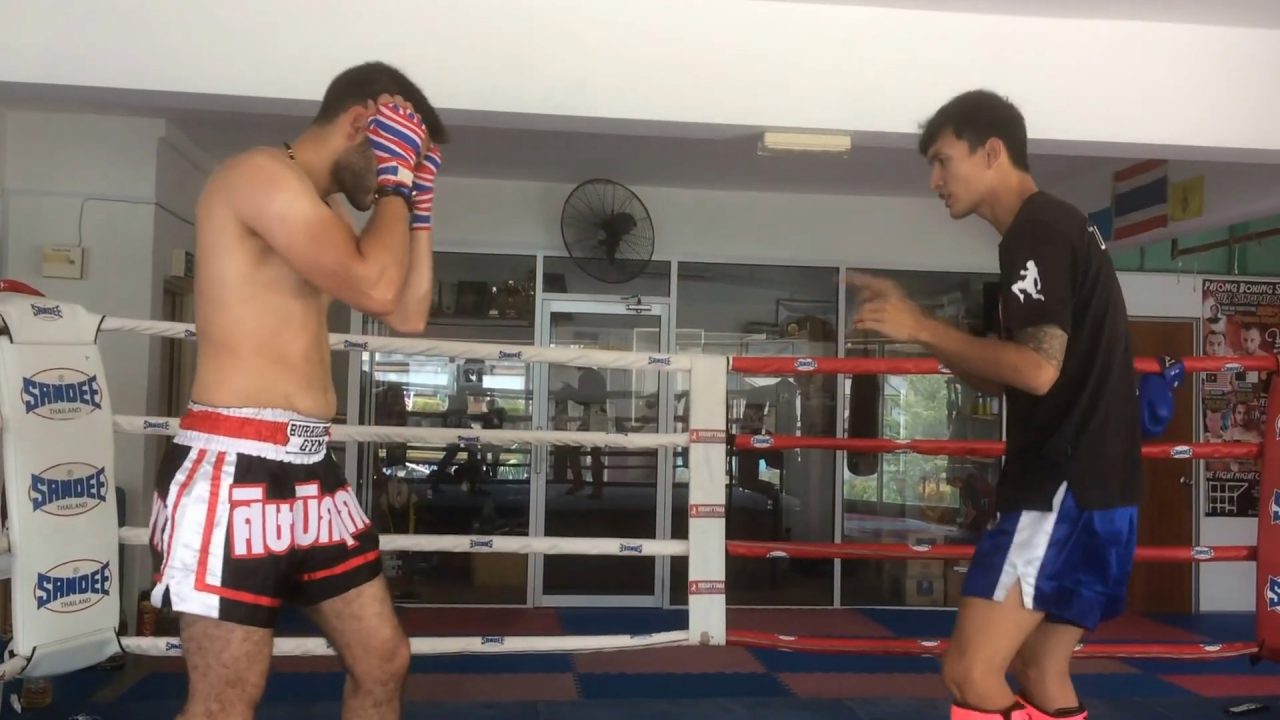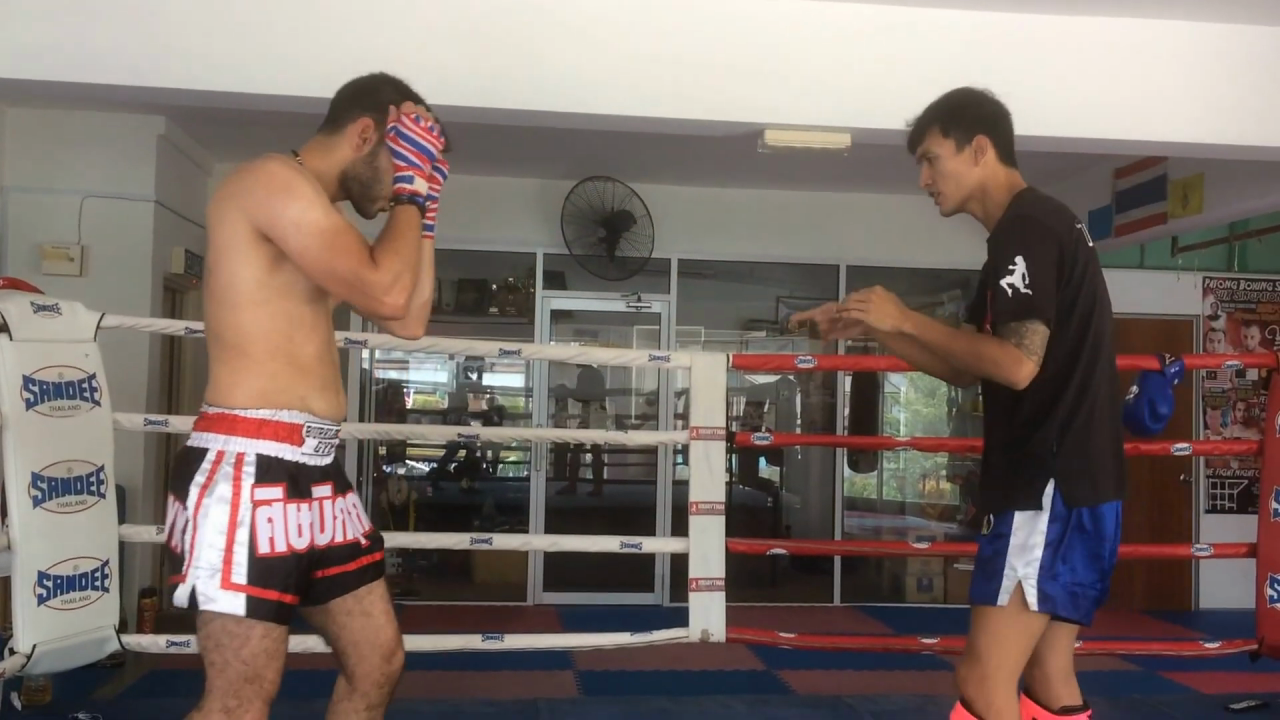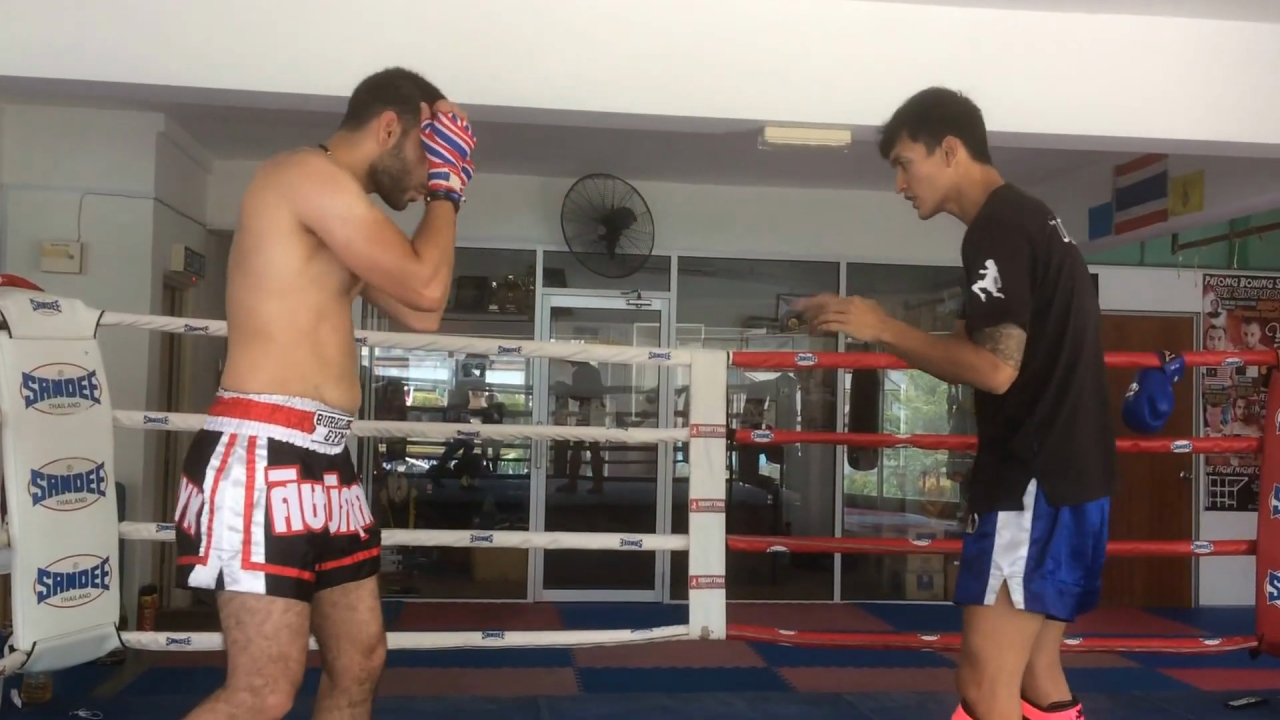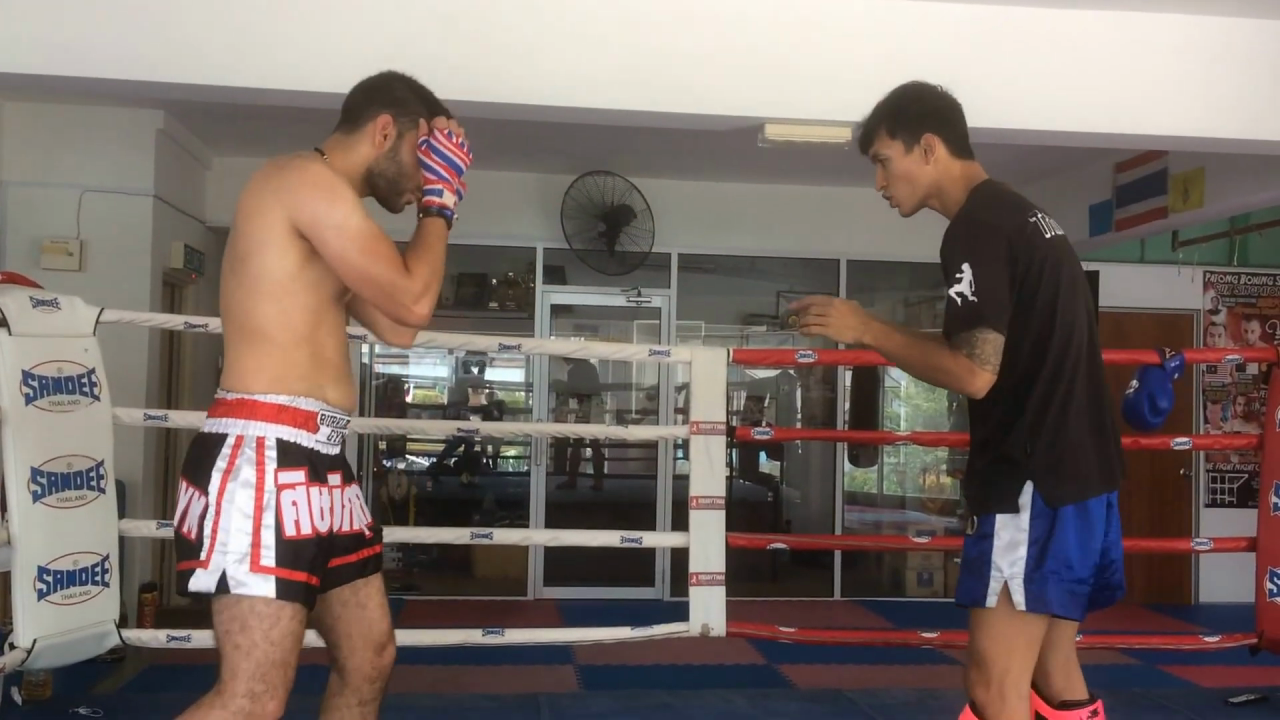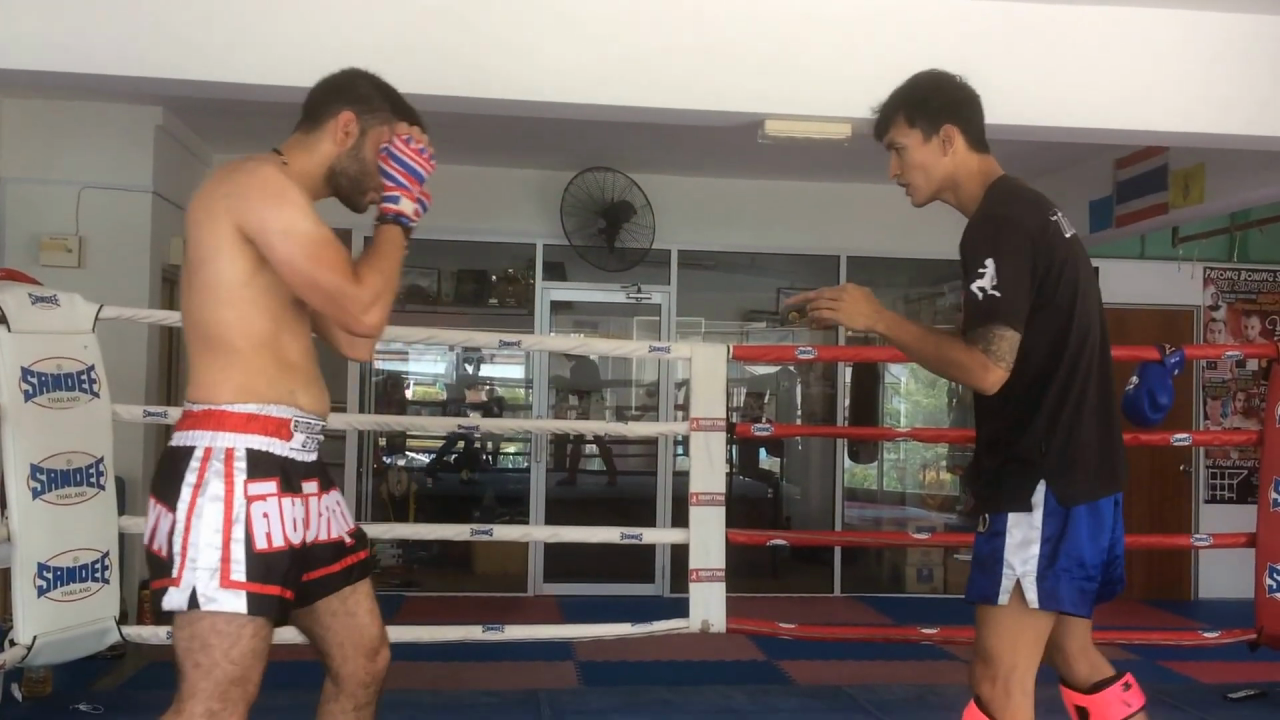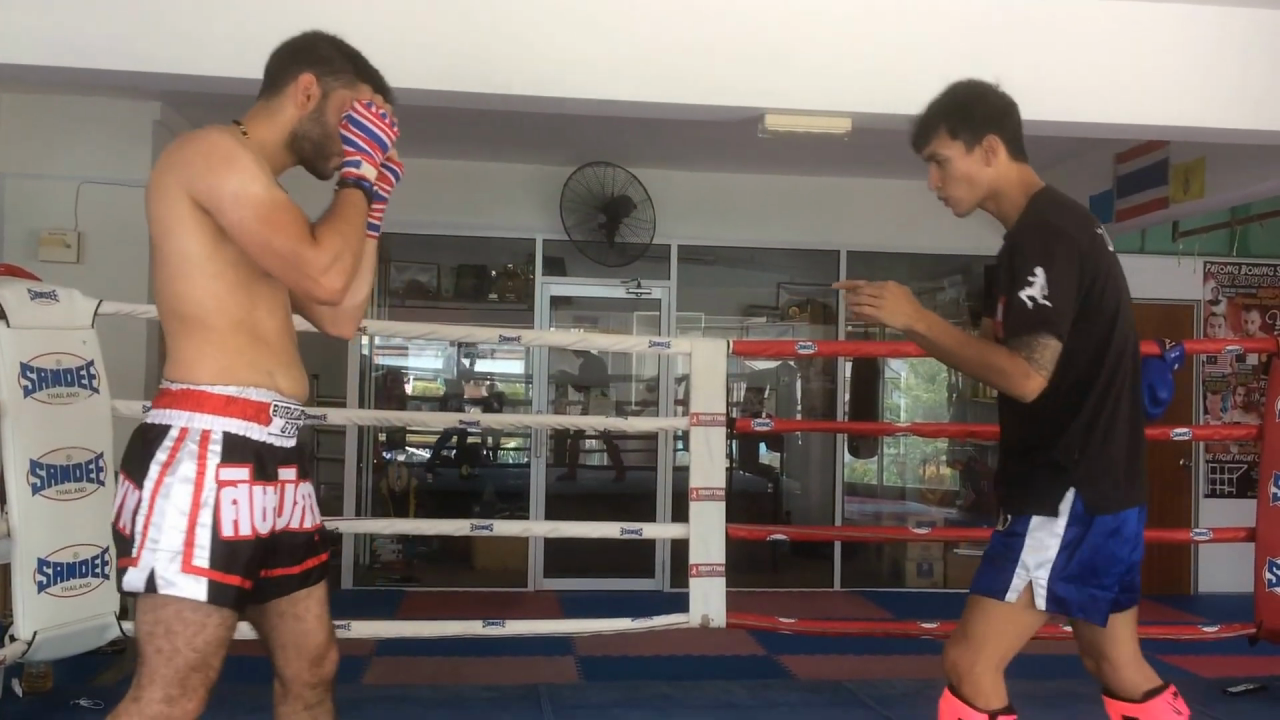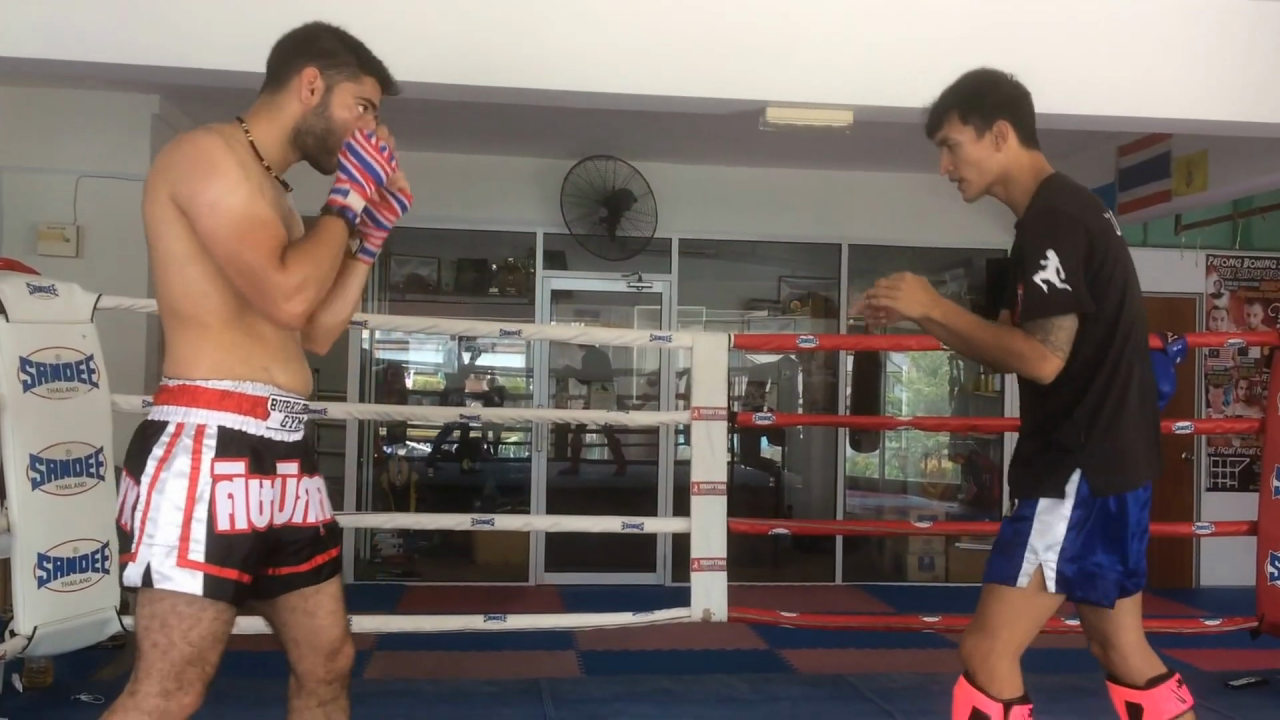
dt=0.2s
person 1, frame 1
left shoulder: (319, 213)
right shoulder: (261, 174)
left elbow: (409, 314)
right elbow: (374, 287)
left wrist: (417, 202)
right wrist: (395, 178)
left hip: (308, 469)
right hip: (233, 466)
left knee: (382, 660)
person 1, frame 2
left shoulder: (318, 219)
right shoulder: (272, 182)
left elbow: (408, 320)
right elbow: (386, 294)
left wrist: (420, 206)
right wrist: (411, 187)
left hip: (315, 472)
right hip: (248, 470)
left knee: (377, 662)
person 1, frame 3
left shoulder: (333, 209)
right shoulder: (310, 173)
left elbow: (421, 315)
right elbow: (424, 287)
left wrist: (442, 189)
right wrist: (445, 184)
left hip: (318, 458)
right hip: (261, 453)
left knee: (359, 663)
person 1, frame 4
left shoulder: (318, 211)
right shoulder: (309, 179)
left elbow: (395, 328)
right elbow: (411, 302)
left wrist: (435, 202)
right wrist: (441, 199)
left hip: (315, 464)
right hip: (261, 458)
left knee: (369, 658)
person 1, frame 5
left shoulder: (286, 216)
right shoulder: (259, 182)
left elbow: (356, 344)
right elbow: (360, 310)
left wrist: (398, 228)
right wrist: (396, 206)
left hip: (293, 472)
right hip: (233, 468)
left knee: (363, 663)
person 1, frame 6
left shoulder: (265, 195)
right shoulder: (215, 151)
left elbow: (343, 315)
right elbow: (321, 272)
left wrist: (372, 198)
right wrist: (361, 170)
left hip: (272, 457)
right hip: (207, 450)
person 1, frame 7
left shoulder: (272, 193)
right shoulder: (206, 153)
left elbow: (313, 335)
right elbow: (285, 298)
left wrist: (372, 231)
right wrist: (349, 197)
left hip: (283, 454)
right hip: (209, 447)
left knee: (328, 659)
person 2, frame 1
left shoulder: (1036, 235)
right shoulder: (1053, 234)
left elbow: (1037, 370)
right elbow: (1000, 369)
left wrist: (924, 327)
right wrist: (904, 317)
left hip: (1063, 487)
right hip: (1095, 487)
person 2, frame 2
left shoulder: (1027, 229)
right shoulder: (1039, 227)
left elbow: (1014, 364)
right elbow: (966, 364)
left wrist: (905, 318)
right wrist: (872, 325)
left hip: (1048, 485)
right hip: (1074, 482)
person 2, frame 3
left shoulder: (997, 231)
right shoulder: (1032, 222)
left elbow: (995, 369)
right elbow: (983, 355)
left wrist: (885, 329)
right wrist: (866, 323)
left hip: (1035, 482)
right hip: (1073, 479)
person 2, frame 4
left shoulder: (977, 230)
right shoulder: (1020, 217)
left elbow: (976, 372)
left wrist: (869, 331)
right wrist: (859, 328)
left hip: (1033, 482)
right hip: (1080, 476)
person 2, frame 5
left shoulder: (997, 226)
right shoulder: (1030, 214)
left elbow: (986, 368)
right elbow: (985, 350)
left wrist: (878, 319)
right wrist: (867, 318)
left hip: (1041, 479)
right hip: (1079, 474)
right knee: (1070, 654)
person 2, frame 6
left shoulder: (1045, 235)
right shoulder: (1047, 231)
left elbow: (1025, 375)
right elbow: (996, 356)
left wrist: (919, 319)
right wrist: (899, 316)
left hip: (1066, 488)
right hip: (1098, 484)
left knee: (970, 663)
right knee: (1120, 667)
person 2, frame 7
left shoulder: (1053, 218)
right shoulder: (1067, 213)
left elbow: (1041, 357)
right elbow: (1021, 347)
left wrist: (935, 306)
right wrist: (920, 315)
left hip: (1077, 469)
right hip: (1113, 465)
left knee: (989, 653)
right knee: (1122, 647)
